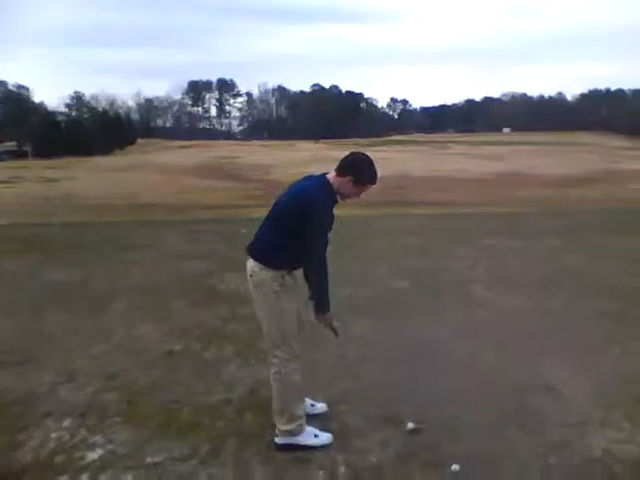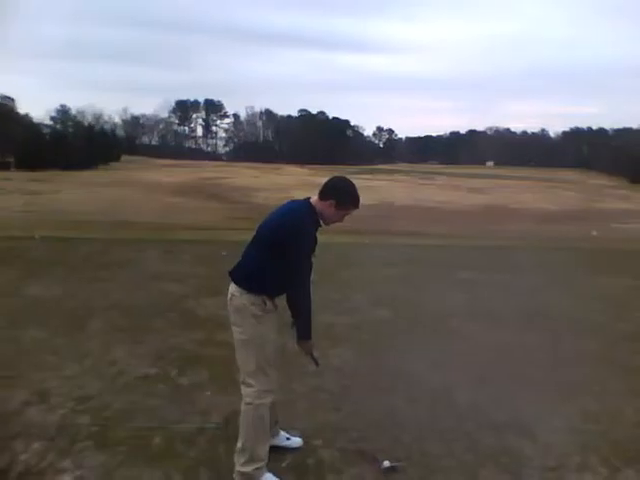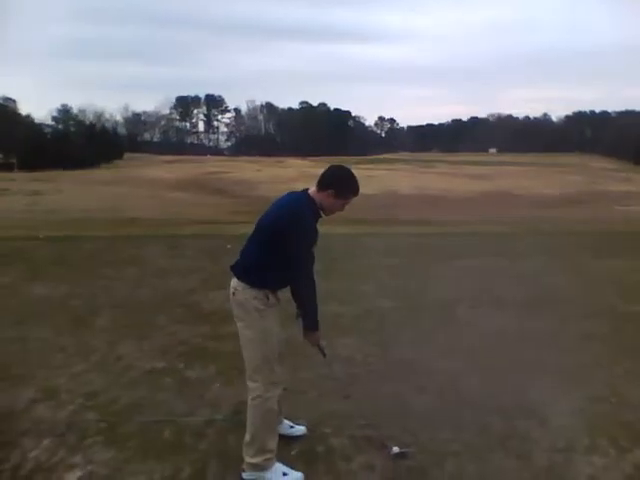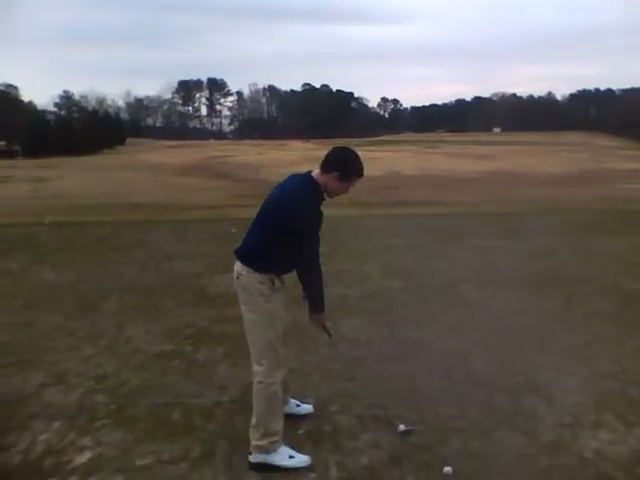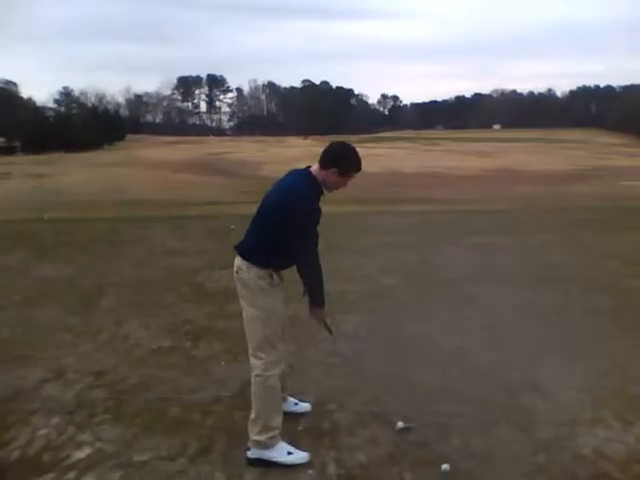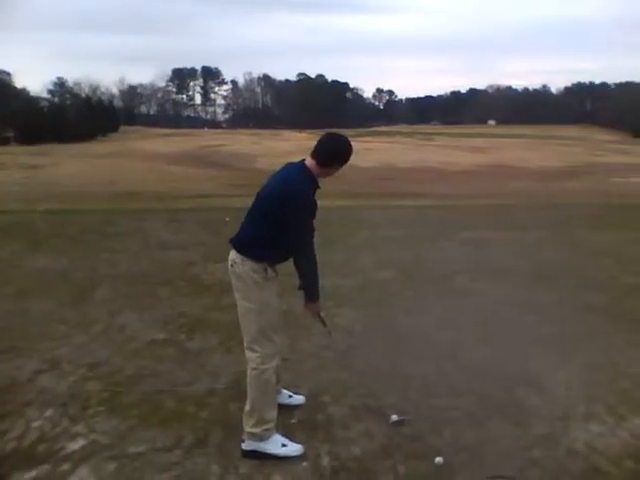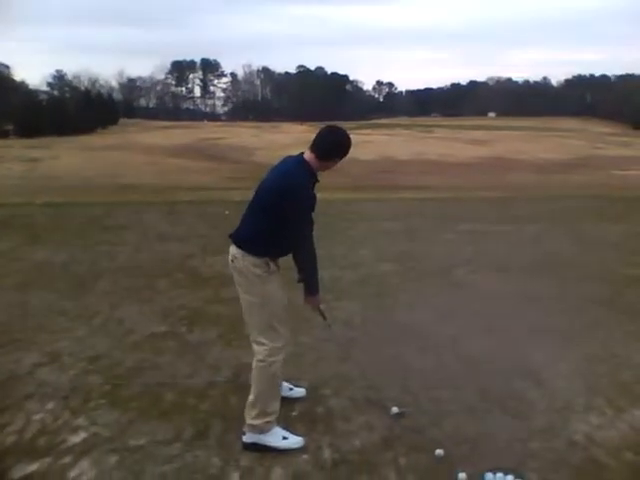
dt=0.4s
person 1, frame 1
left shoulder: (313, 186)
right shoulder: (316, 202)
right elbow: (315, 257)
left wrist: (313, 295)
right wrist: (322, 306)
left hip: (279, 267)
right hip: (270, 273)
left knee: (295, 336)
right knee: (286, 352)
left ankle: (292, 400)
right ankle: (290, 430)
person 1, frame 2
left shoulder: (297, 211)
right shoulder: (301, 227)
right elbow: (299, 283)
left wrist: (297, 321)
right wrist: (304, 334)
left hip: (254, 294)
right hip: (251, 300)
left knee: (265, 375)
right knee: (258, 385)
left ankle: (268, 431)
person 1, frame 3
left shoulder: (296, 203)
right shoulder: (299, 218)
left elbow: (295, 270)
right elbow: (302, 275)
left wrist: (303, 312)
right wrist: (311, 324)
left hip: (257, 287)
right hip: (254, 294)
left knee: (268, 368)
right knee: (264, 378)
left ankle: (272, 421)
person 1, frame 4
left shoulder: (299, 185)
right shoulder: (304, 202)
right elbow: (308, 258)
left wrist: (309, 294)
right wrist: (316, 306)
left hip: (261, 271)
right hip: (259, 278)
left knee: (276, 345)
right knee: (269, 361)
left ankle: (279, 401)
right ankle: (264, 448)
person 1, frame 5
left shoulder: (298, 180)
right shoulder: (302, 198)
left elbow: (299, 248)
right elbow: (306, 253)
left wrist: (309, 288)
right wrist: (317, 301)
left hip: (260, 266)
right hip: (258, 273)
left knee: (275, 342)
right knee: (267, 356)
left ankle: (276, 398)
right ankle: (263, 443)
person 1, frame 6
left shoulder: (293, 173)
right shoulder: (299, 192)
left elbow: (296, 241)
right elbow: (303, 247)
left wrist: (304, 282)
right wrist: (312, 294)
left hip: (254, 259)
right hip: (253, 267)
left knee: (270, 336)
right knee: (263, 349)
left ankle: (271, 391)
right ankle: (257, 436)
person 1, frame 7
left shoulder: (291, 167)
right shoulder: (298, 185)
right elbow: (302, 240)
left wrist: (304, 276)
right wrist: (312, 287)
left hip: (254, 253)
right hip: (254, 261)
left knee: (271, 331)
right knee: (271, 342)
left ankle: (272, 384)
right ankle: (258, 428)
